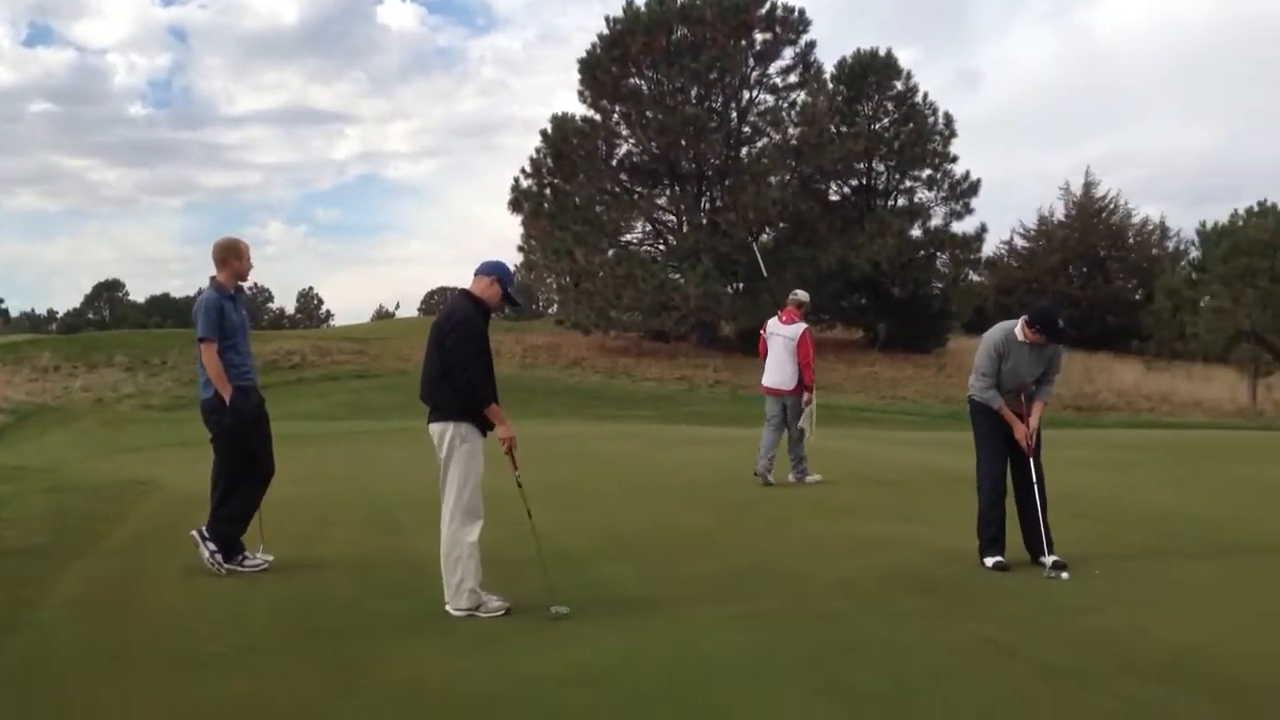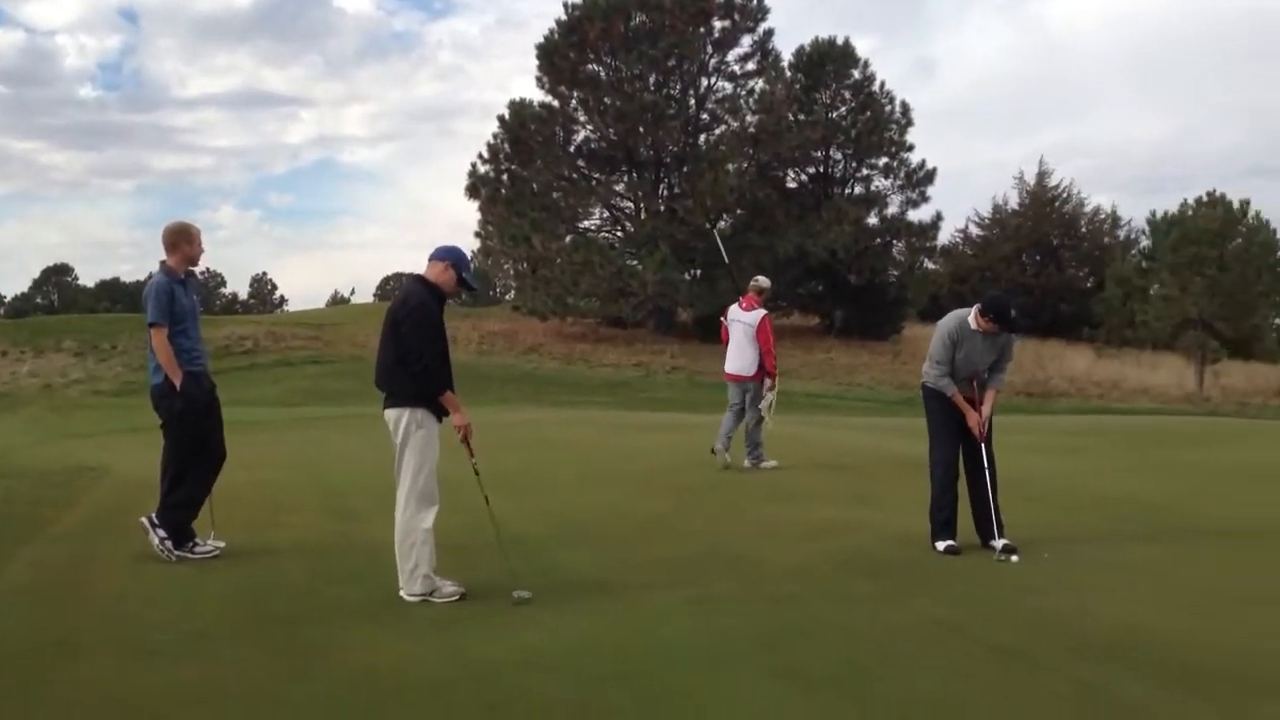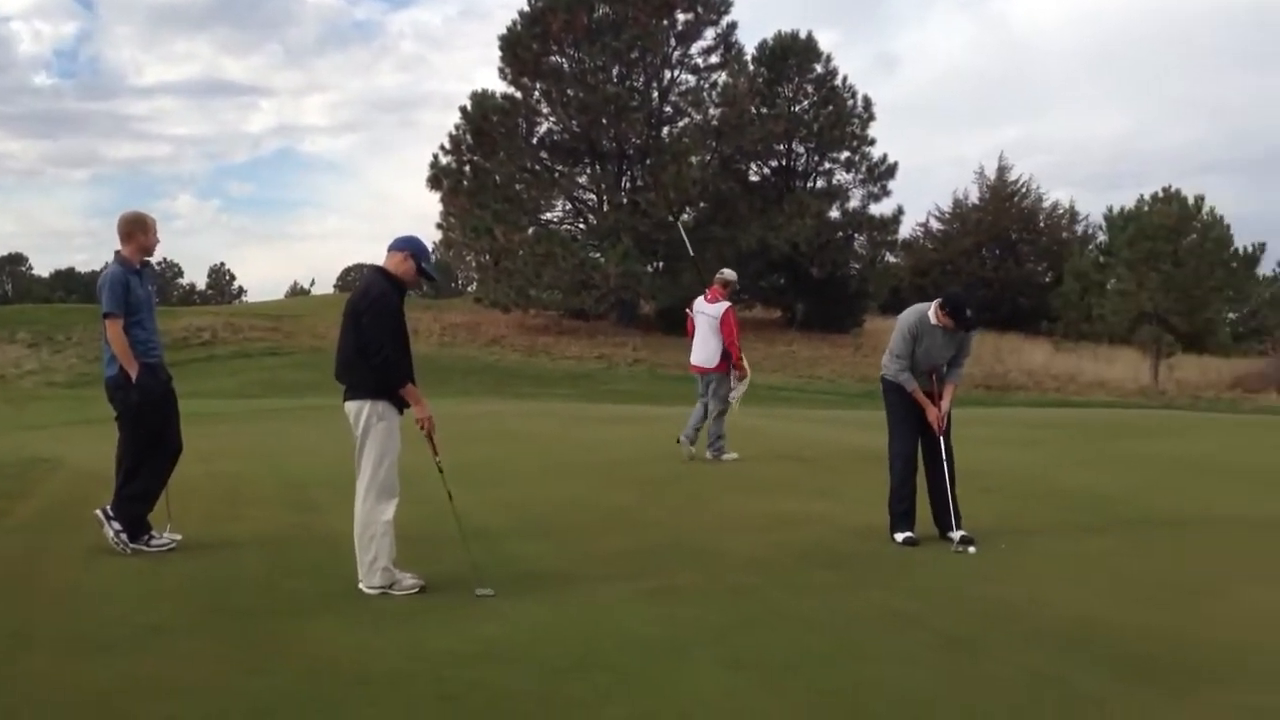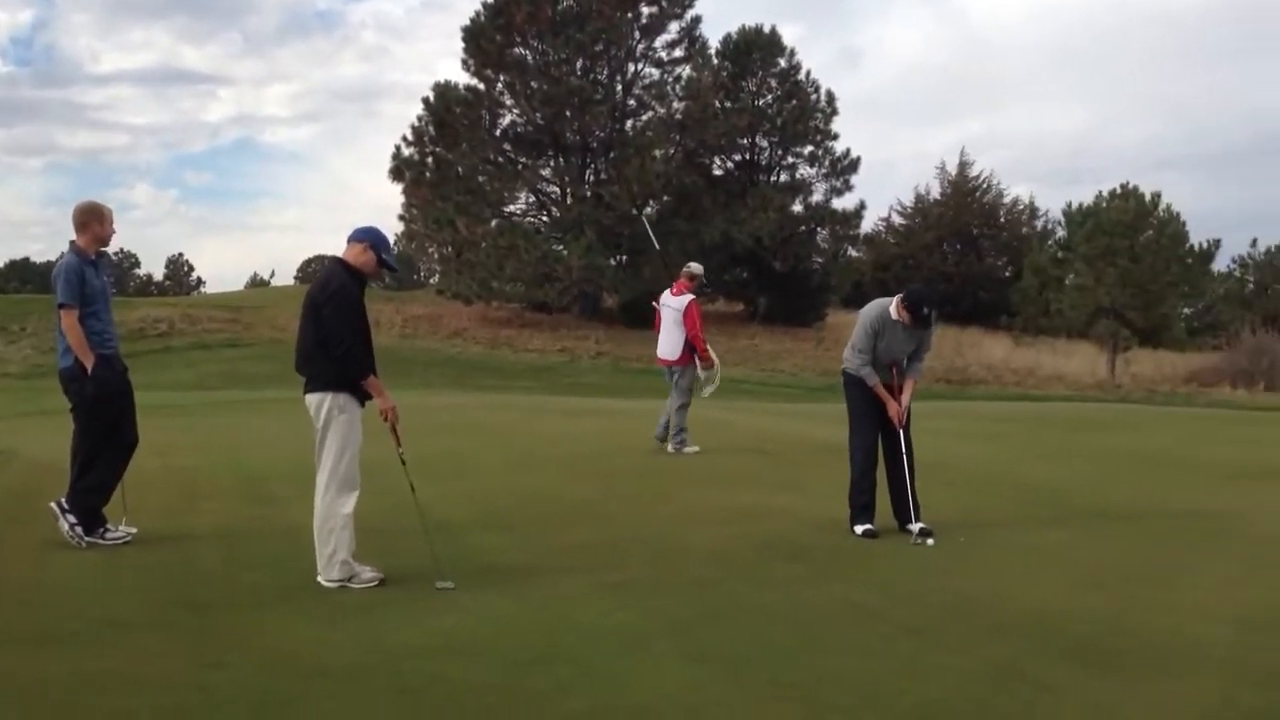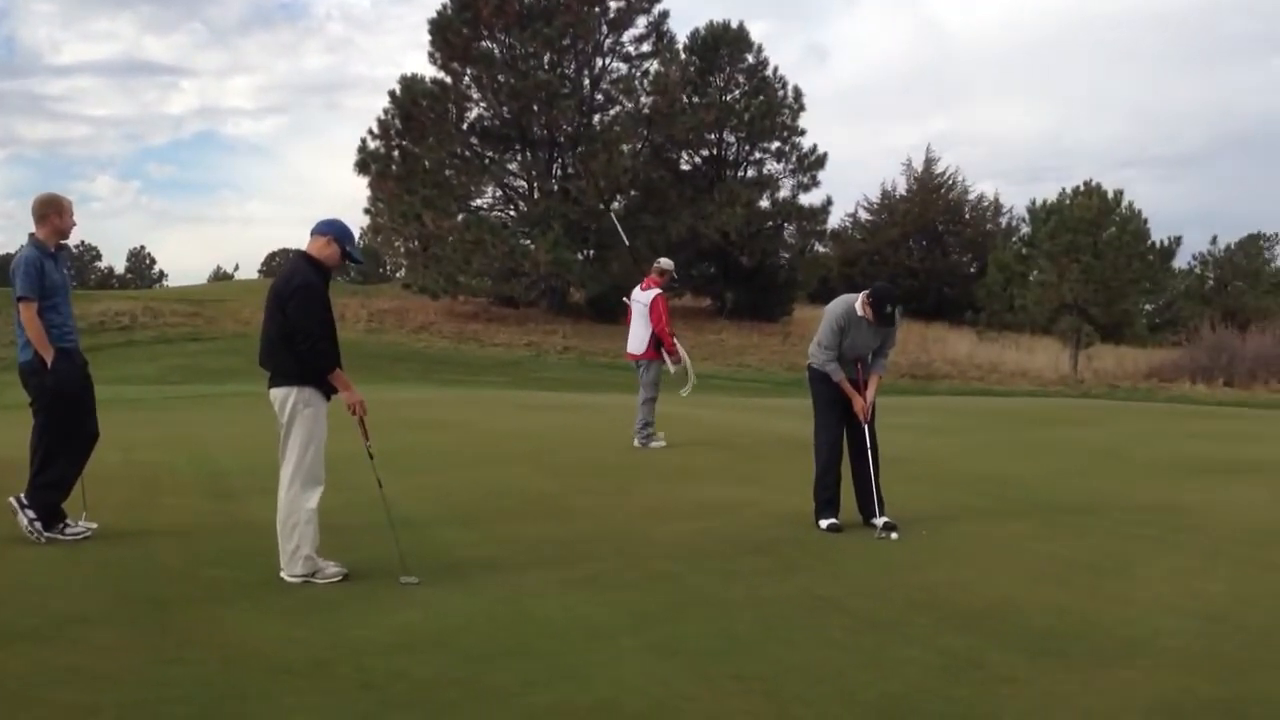
dt=0.1s
person 1, frame 1
left shoulder: (460, 312)
right shoulder: (466, 317)
right elbow: (468, 378)
left wrist: (492, 419)
right wrist: (500, 421)
left hip: (455, 420)
right hip: (458, 423)
left knee: (460, 510)
right knee: (462, 512)
left ankle: (464, 591)
right ankle: (462, 598)
person 1, frame 2
left shoulder: (414, 298)
right shoulder: (421, 303)
right elbow: (423, 365)
left wrist: (447, 406)
right wrist: (455, 408)
left hip: (410, 406)
right hip: (414, 409)
left knee: (415, 496)
right knee: (417, 497)
left ankle: (418, 576)
right ankle: (417, 583)
person 1, frame 3
left shoulder: (374, 289)
right shoulder: (380, 294)
right elbow: (384, 357)
left wrist: (409, 399)
right wrist: (417, 401)
left hip: (370, 398)
right hip: (375, 401)
left knee: (375, 489)
right knee: (377, 490)
left ankle: (378, 569)
right ankle: (376, 575)
person 1, frame 4
left shoulder: (333, 281)
right shoulder: (340, 286)
right elbow: (346, 349)
left wrist: (371, 390)
right wrist: (379, 393)
left hip: (329, 390)
right hip: (336, 393)
left knee: (334, 481)
right knee: (337, 483)
left ankle: (337, 562)
right ankle: (335, 568)
person 1, frame 5
left shoulder: (297, 274)
right shoulder: (305, 280)
right elbow: (311, 344)
left wrist: (337, 385)
right wrist: (346, 387)
left hip: (293, 384)
right hip: (301, 388)
left knee: (298, 476)
right knee: (301, 478)
left ankle: (300, 558)
right ankle: (298, 564)
person 2, frame 1
left shoulder: (238, 297)
right shoulder: (210, 302)
right elbow: (209, 355)
right wrist: (229, 399)
left hip: (247, 394)
right hip: (224, 401)
left knee: (261, 469)
right knee: (232, 474)
left ankle: (220, 538)
right ankle: (222, 544)
person 2, frame 2
left shoulder: (189, 282)
right shoulder: (160, 286)
right elbow: (159, 340)
right wrist: (180, 384)
left hip: (198, 380)
right hip: (174, 386)
left knee: (213, 455)
right knee: (181, 460)
left ankle: (167, 523)
right ankle: (173, 532)
person 2, frame 3
left shoulder: (146, 272)
right shoulder: (115, 276)
right elbow: (114, 331)
right wrist: (135, 375)
left hip: (154, 372)
right hip: (130, 377)
left knee: (169, 447)
right knee: (137, 452)
left ankle: (123, 516)
right ankle: (128, 525)
person 2, frame 4
left shoulder: (101, 263)
right shoulder: (69, 266)
right elbow: (69, 323)
right wrist: (92, 367)
left hip: (110, 363)
right hip: (85, 369)
left knee: (125, 439)
right knee: (92, 444)
left ankle: (78, 509)
right ankle: (82, 517)
person 2, frame 5
left shoulder: (61, 255)
right shoulder: (28, 259)
right elbow: (28, 316)
right wrist: (51, 361)
left hip: (70, 357)
right hip: (45, 363)
left knee: (85, 433)
right knee: (52, 438)
left ankle: (38, 505)
right ankle: (39, 510)
person 3, frame 1
left shoulder: (1052, 345)
right shoulder: (996, 338)
left elbow: (1047, 382)
right elbow: (985, 388)
left wrist: (1035, 416)
right wrist: (1014, 424)
left hip: (1024, 408)
right hip: (988, 407)
left knee: (1032, 477)
right knee: (992, 477)
left ankle: (1041, 549)
right ankle: (990, 550)
person 3, frame 2
left shoulder: (1005, 333)
right shoulder: (951, 326)
left elbow: (999, 370)
right elbow: (939, 375)
left wrist: (987, 405)
right wrist: (967, 411)
left hip: (976, 395)
right hip: (941, 393)
left knee: (983, 463)
right knee: (945, 462)
left ankle: (992, 533)
right ankle: (942, 534)
person 3, frame 3
left shoulder: (963, 328)
right shoulder: (911, 320)
left elbow: (957, 365)
right elbow: (900, 369)
left wrist: (946, 400)
right wrist: (926, 406)
left hip: (934, 388)
right hip: (900, 386)
left knee: (942, 455)
right knee: (904, 454)
left ankle: (950, 524)
right ankle: (901, 525)
person 3, frame 4
left shoulder: (924, 323)
right shoulder: (873, 315)
left elbow: (917, 360)
right elbow: (862, 364)
left wrist: (906, 394)
right wrist: (888, 401)
left hip: (894, 381)
right hip: (861, 379)
left knee: (901, 448)
right knee: (865, 447)
left ankle: (909, 517)
right ankle: (861, 518)
person 3, frame 5
left shoulder: (889, 319)
right shoulder: (839, 311)
left elbow: (882, 355)
right elbow: (828, 360)
left wrist: (871, 390)
right wrist: (853, 397)
left hip: (859, 376)
right hip: (826, 374)
left knee: (866, 443)
right knee: (829, 441)
left ankle: (873, 511)
right ankle: (825, 512)
person 4, frame 1
left shoulder: (770, 323)
right shoulder: (802, 329)
left elbow: (763, 352)
right elbow: (806, 362)
right wrist: (809, 389)
left hip: (770, 385)
right hip: (792, 387)
left knee: (772, 426)
right knee: (796, 430)
left ankle: (764, 464)
right ankle: (799, 472)
person 4, frame 2
left shoulder: (731, 310)
right shoulder: (762, 316)
right elbow: (767, 348)
right wrist: (772, 375)
left hip: (732, 370)
right hip: (752, 373)
left knee: (734, 410)
right knee: (754, 415)
left ankle: (722, 444)
right ankle: (754, 458)
person 4, frame 3
left shoulder: (697, 302)
right shoulder: (726, 308)
right elbow: (731, 340)
right wrist: (739, 366)
left hip: (698, 362)
right hip: (717, 364)
left knee: (703, 401)
right knee: (718, 407)
left ankle: (688, 435)
right ankle: (715, 449)
person 4, frame 4
left shoulder: (665, 295)
right shoulder: (690, 300)
right elbow: (695, 332)
right wrist: (705, 357)
left hip: (665, 354)
right hip: (682, 356)
left knee: (676, 396)
right knee: (681, 399)
left ankle: (663, 431)
right ankle: (677, 442)
person 4, frame 5
left shoulder: (637, 290)
right shoulder: (657, 295)
right elbow: (662, 326)
right wrist: (673, 351)
left hip: (635, 349)
right hip: (649, 351)
left knee: (646, 391)
right knee: (648, 394)
left ankle: (645, 431)
right ankle: (643, 437)
